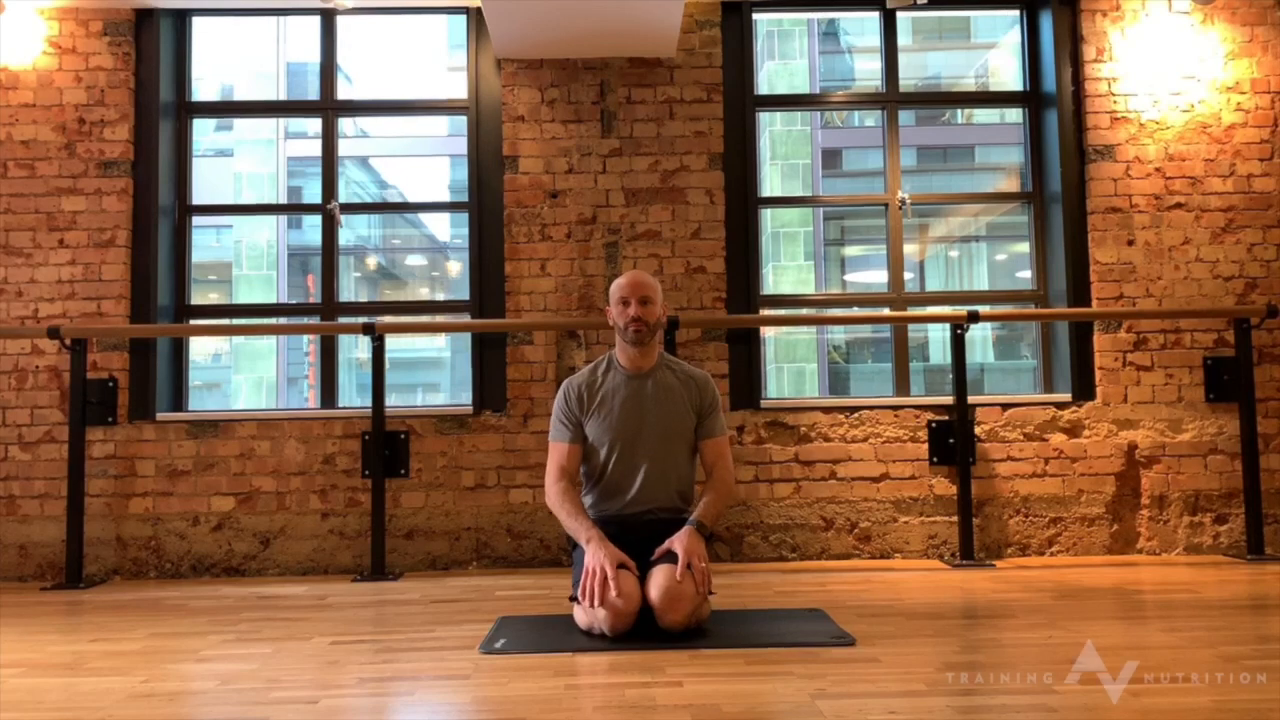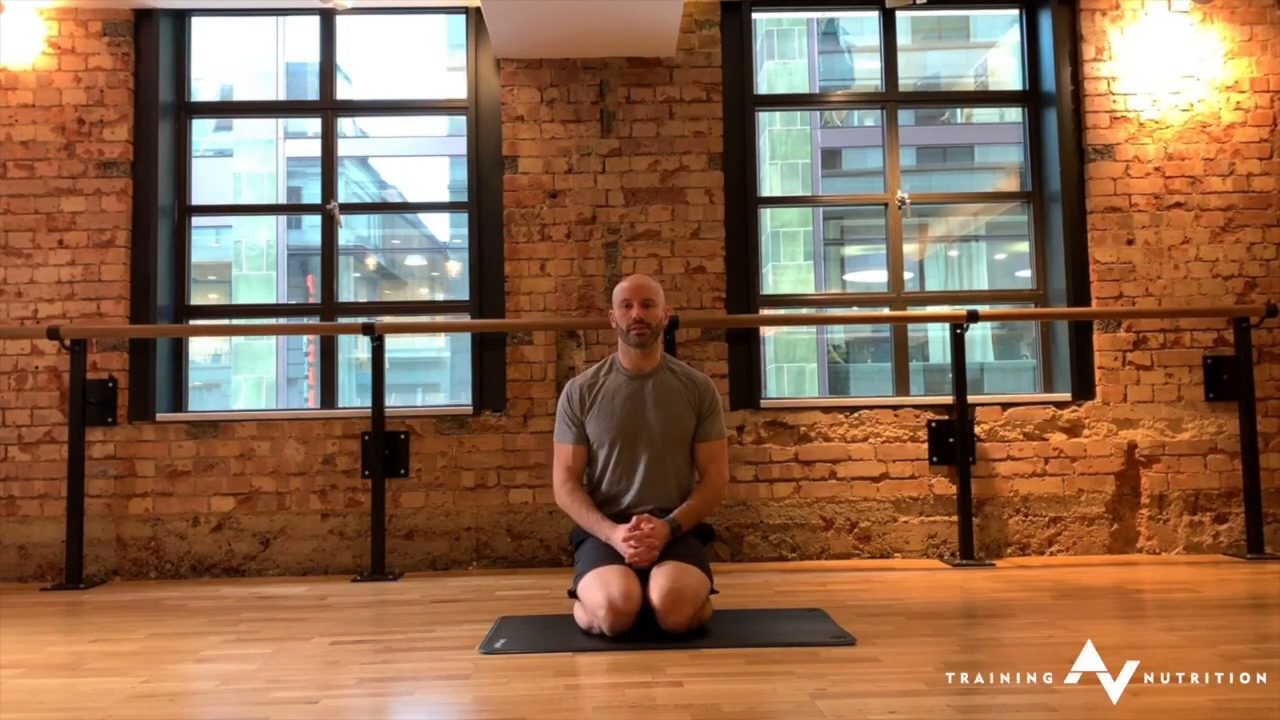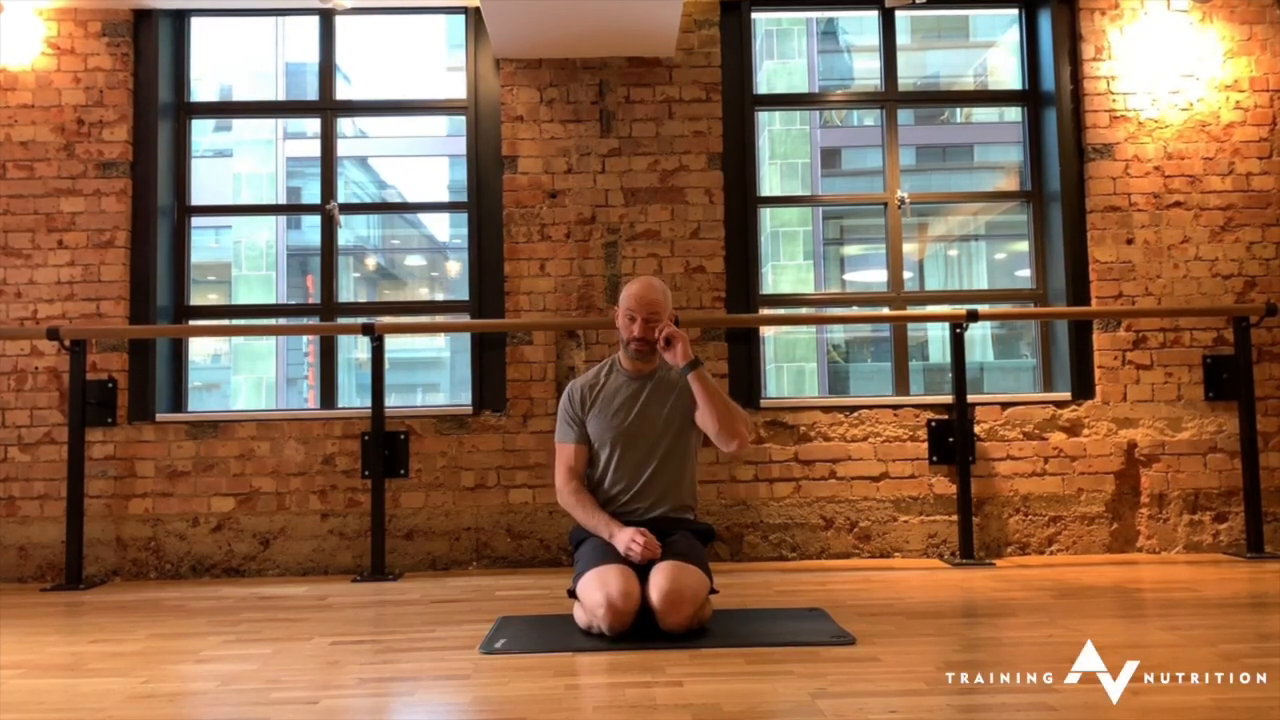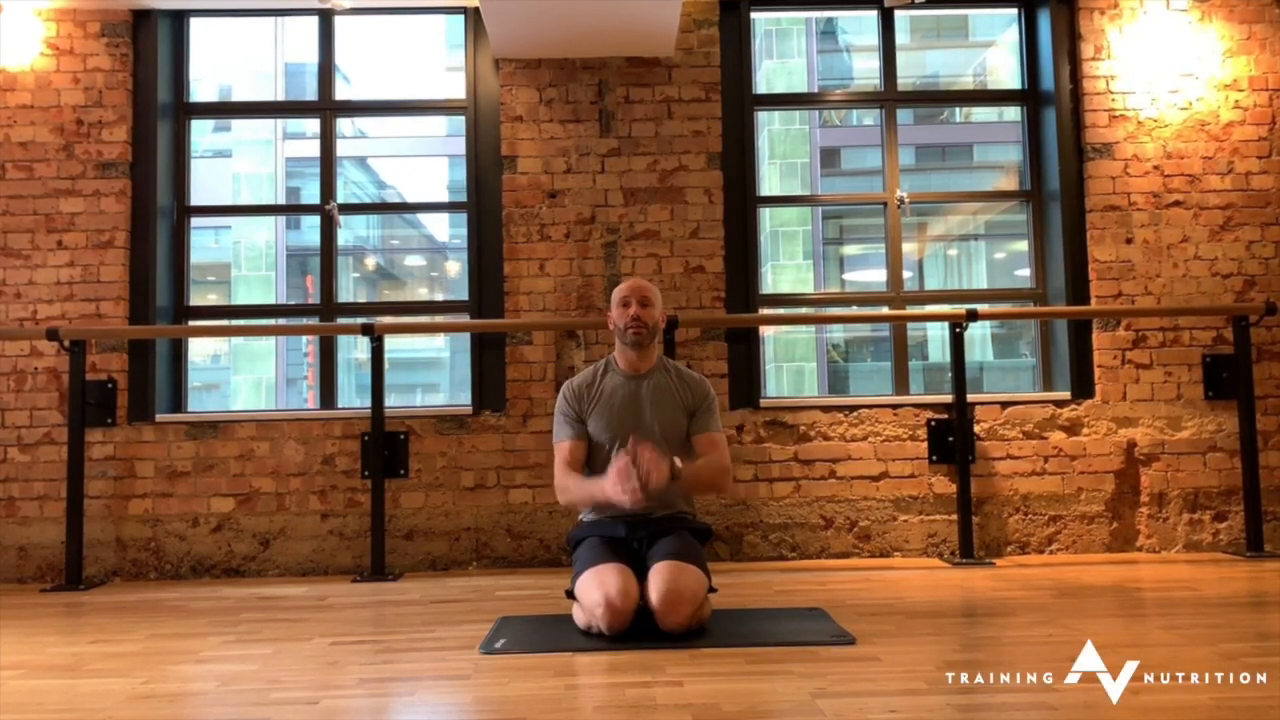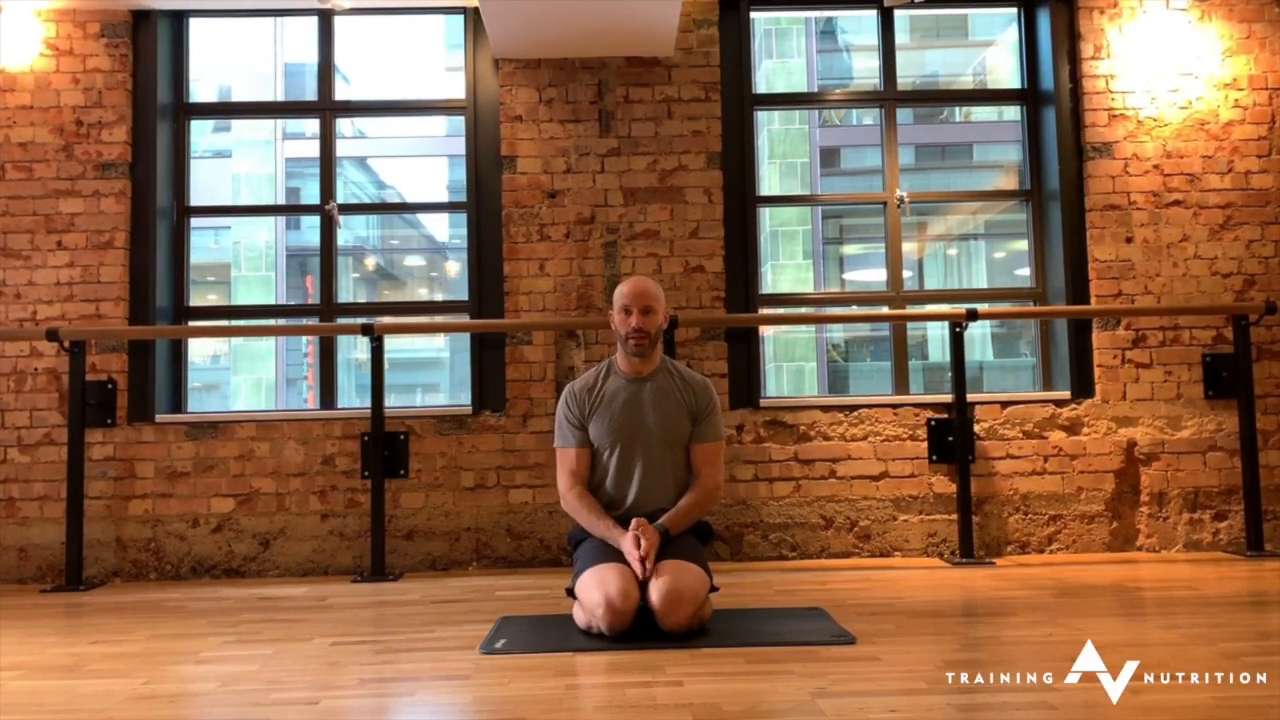
dt=1s
person 1, frame 1
left shoulder: (697, 385)
right shoulder: (577, 390)
left elbow: (721, 473)
right elbow: (558, 483)
left wrist: (694, 529)
right wrist: (594, 541)
left hip: (672, 525)
right hip: (604, 526)
left knee: (673, 607)
right knee: (614, 612)
right ankle: (587, 603)
person 1, frame 2
left shoulder: (698, 388)
right shoulder: (580, 391)
left elbow: (715, 478)
right elbow: (565, 484)
left wrist: (669, 527)
right wrist: (612, 533)
left hip: (677, 529)
right hip: (603, 530)
left knee: (675, 609)
right knee: (615, 610)
right ankle: (588, 597)
person 1, frame 3
left shoulder: (690, 383)
right shoulder: (581, 392)
left elbow: (735, 440)
right elbow: (567, 484)
left wrist: (690, 365)
right wrist: (615, 532)
left hip: (675, 527)
right hip: (605, 531)
left knee: (675, 608)
right knee: (614, 609)
left ankle: (648, 593)
right ankle: (588, 597)
person 1, frame 4
left shoulder: (694, 387)
right shoulder: (577, 390)
left elbow: (721, 476)
right elbow: (565, 488)
left wrist: (672, 472)
right wrist: (606, 486)
left hip: (672, 525)
right hip: (603, 529)
left knee: (674, 608)
right knee: (611, 609)
right ankle: (587, 595)
person 1, frame 5
left shoulder: (697, 390)
right shoulder: (579, 394)
left elbow: (710, 481)
right elbow: (571, 489)
left wrist: (659, 529)
right wrist: (621, 538)
left hip: (675, 528)
right hip: (602, 531)
left knee: (675, 609)
right knee: (612, 610)
left ankle: (651, 591)
right ankle: (587, 594)
